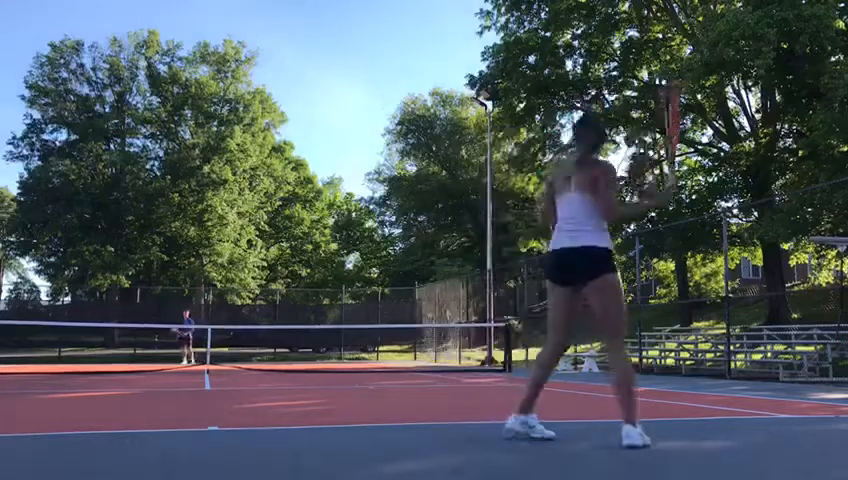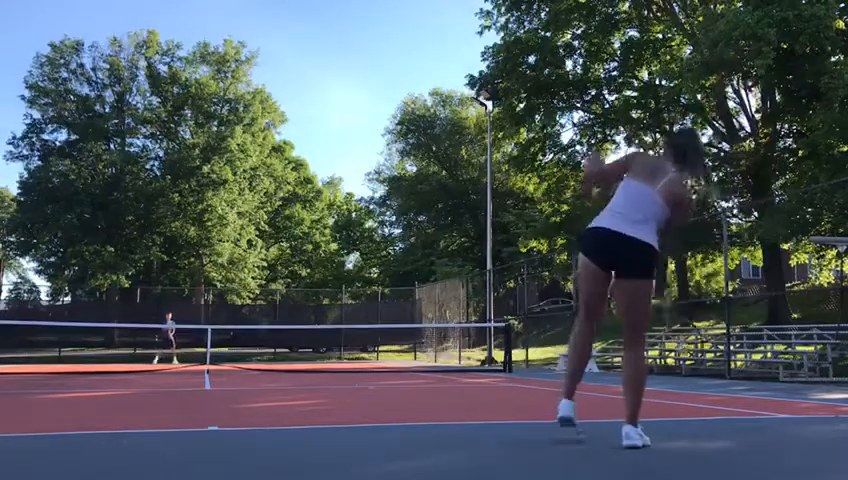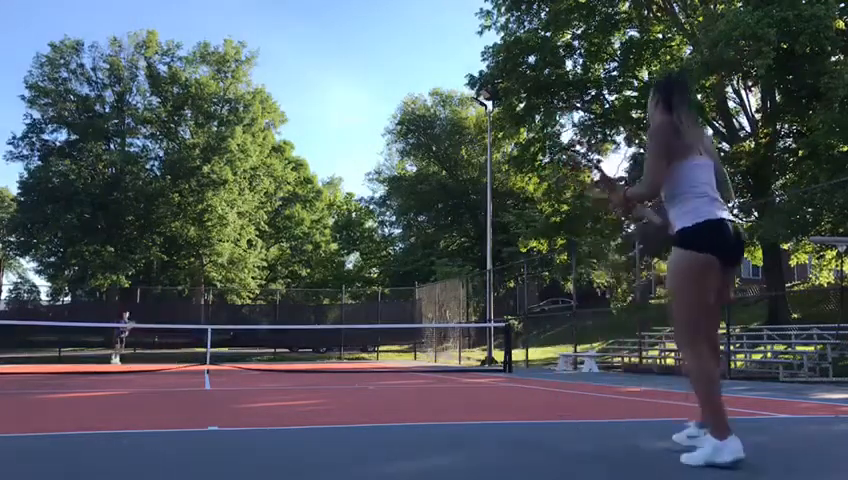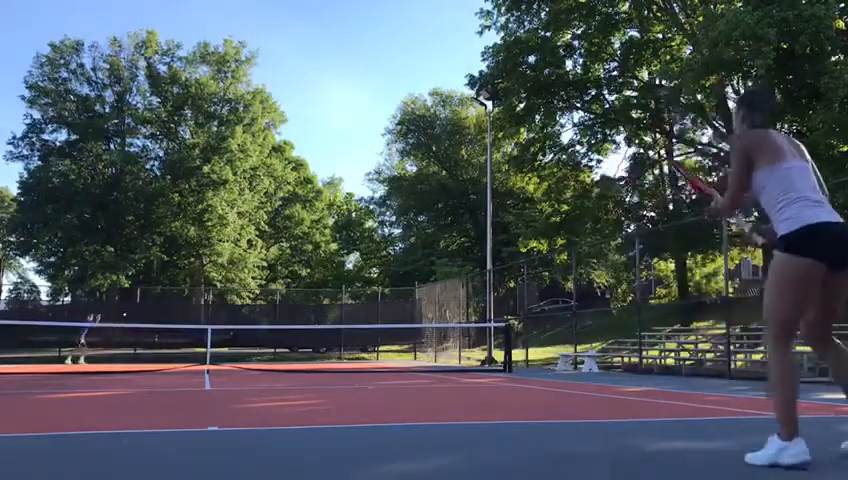
dt=1s
person 1, frame 1
left shoulder: (557, 172)
right shoulder: (602, 169)
left elbow: (549, 219)
right elbow: (611, 215)
right wrist: (652, 203)
left hip: (558, 257)
right hip: (593, 256)
left knee: (555, 342)
right knee: (616, 343)
left ankle: (522, 415)
right ankle: (630, 426)
person 1, frame 2
left shoulder: (640, 161)
right shoulder: (682, 193)
left elbow: (590, 180)
left wrist: (593, 160)
left hip: (598, 237)
right hip: (638, 251)
left knee: (585, 323)
right knee: (634, 343)
left ankle: (567, 401)
right ankle: (631, 427)
person 1, frame 3
left shoulder: (662, 129)
right shoulder: (699, 136)
left elbow: (650, 188)
left wrist: (625, 197)
left hip: (697, 236)
right hip: (727, 232)
left knee: (691, 340)
right knee: (704, 339)
left ankle: (722, 439)
right ankle: (706, 426)
person 1, frame 4
left shoulder: (746, 139)
right shoulder: (795, 144)
left elbow: (731, 203)
left wrist: (717, 205)
left hip: (804, 240)
left knee: (777, 339)
left ankle: (788, 441)
